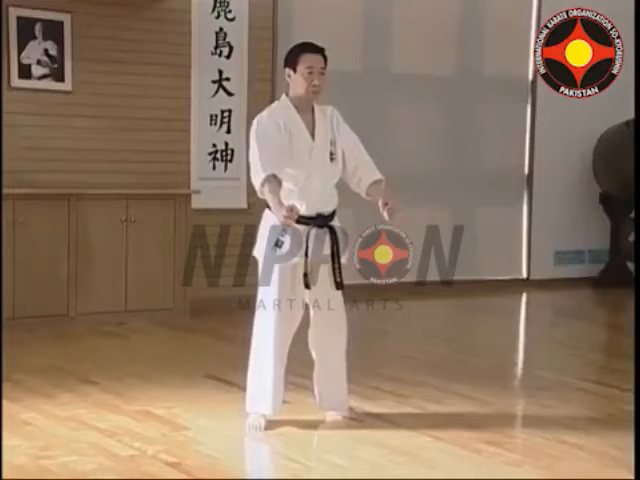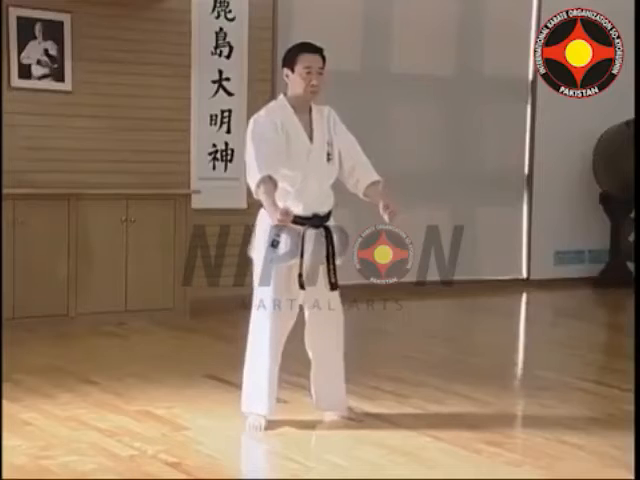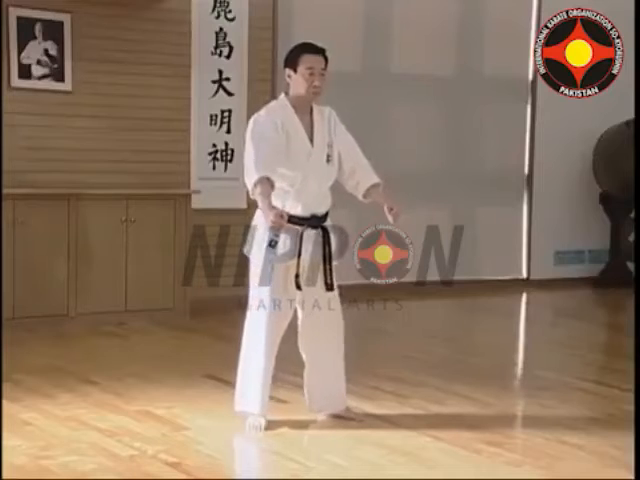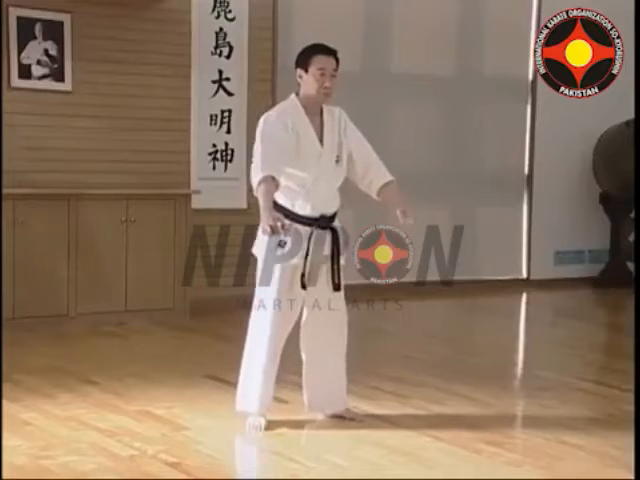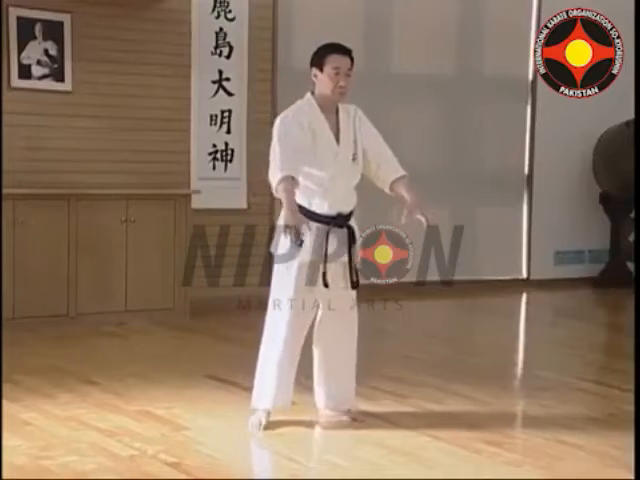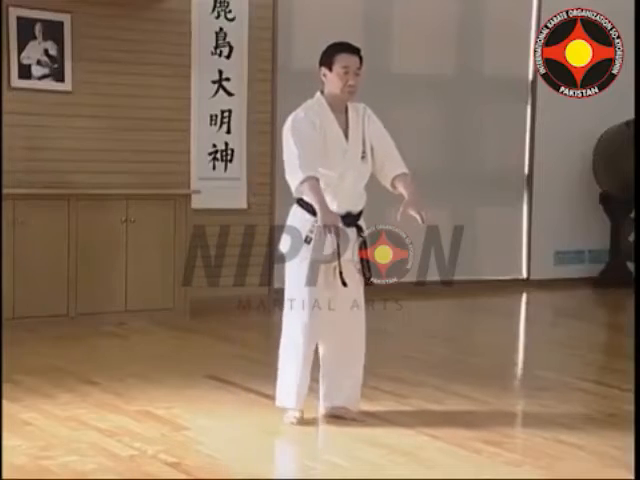
dt=0.2s
person 1, frame 1
left shoulder: (332, 119)
right shoulder: (269, 122)
left elbow: (359, 167)
right elbow: (265, 170)
left wrist: (382, 197)
right wrist: (278, 206)
left hip: (324, 232)
right hip: (285, 231)
left knee: (331, 319)
right knee: (275, 319)
left ankle: (333, 400)
right ankle: (260, 406)
person 1, frame 2
left shoulder: (329, 120)
right shoulder: (266, 121)
left elbow: (356, 167)
right elbow: (260, 170)
left wrist: (381, 199)
right wrist: (272, 207)
left hip: (319, 232)
right hip: (280, 231)
left knee: (328, 319)
right knee: (271, 319)
left ankle: (332, 400)
right ankle: (258, 406)
person 1, frame 3
left shoulder: (329, 121)
right shoulder: (267, 121)
left elbow: (356, 170)
right elbow: (259, 170)
left wrist: (385, 202)
right wrist: (266, 208)
left hip: (316, 232)
right hip: (278, 231)
left knee: (325, 319)
right knee: (266, 319)
left ankle: (328, 400)
right ankle: (254, 406)
person 1, frame 4
left shoulder: (339, 121)
right shoulder: (277, 121)
left elbow: (369, 168)
right elbow: (264, 168)
left wrist: (398, 204)
right wrist: (266, 208)
left hip: (324, 232)
right hip: (286, 229)
left knee: (329, 318)
right knee: (271, 319)
left ankle: (328, 400)
right ankle: (254, 406)
person 1, frame 5
left shoulder: (355, 118)
right shoulder: (293, 120)
left elbow: (383, 164)
right elbow: (284, 167)
left wrist: (410, 198)
right wrist: (288, 207)
left hip: (341, 230)
right hip: (304, 228)
left knee: (340, 318)
right knee: (289, 315)
left ankle: (333, 401)
right ankle: (264, 403)
person 1, frame 6
left shoulder: (365, 118)
right shoulder: (303, 120)
left elbow: (390, 162)
right elbow: (301, 169)
left wrist: (409, 195)
right wrist: (321, 208)
left hip: (350, 227)
right hip: (311, 225)
left knee: (348, 317)
right knee: (306, 314)
left ankle: (336, 400)
right ankle: (292, 400)
